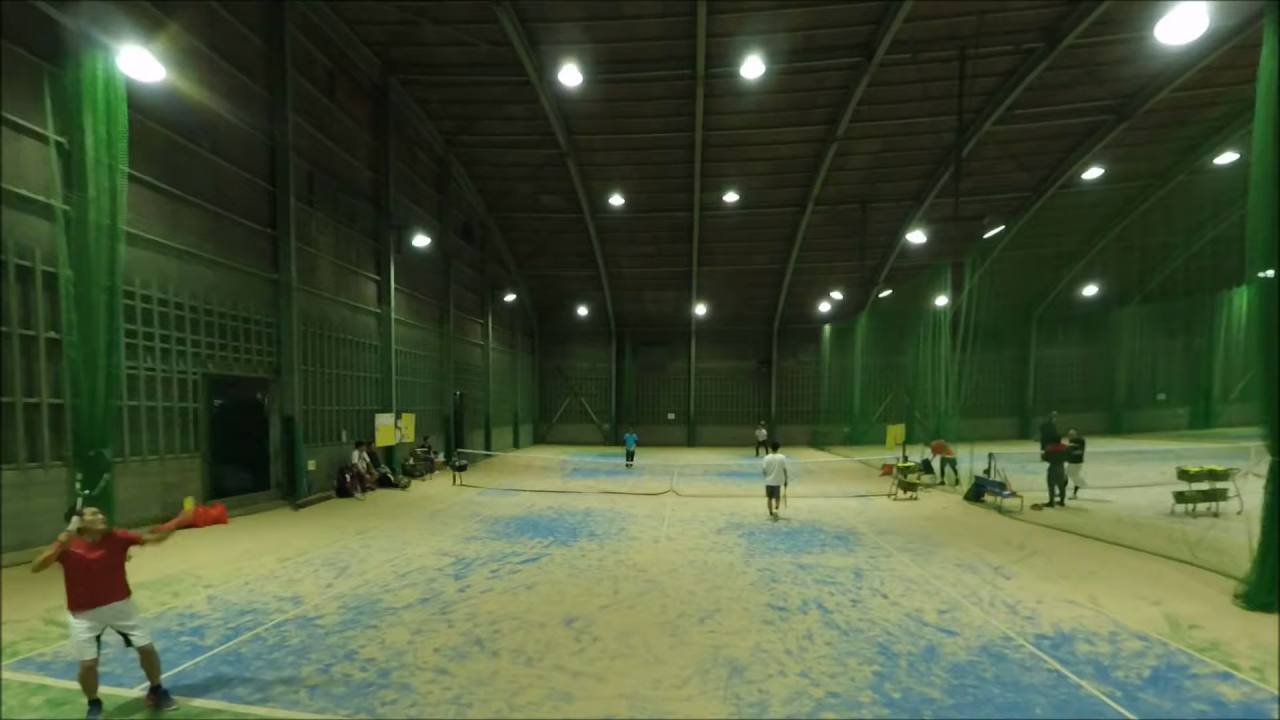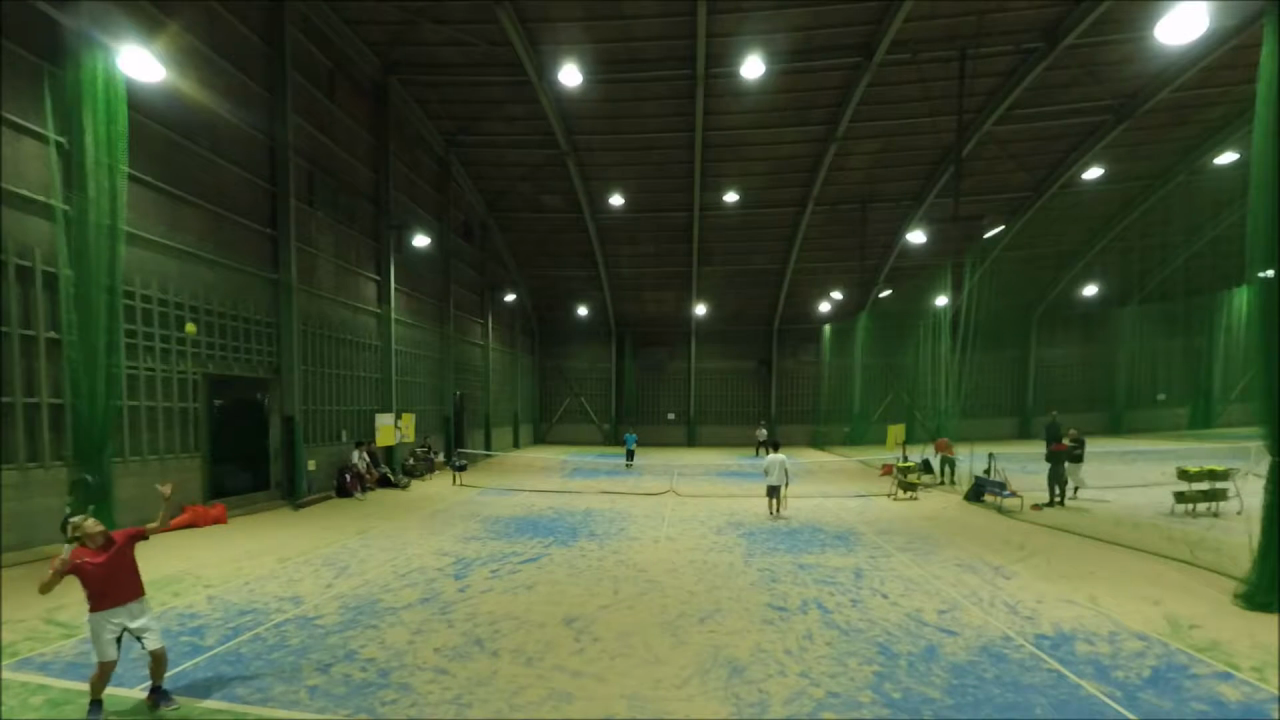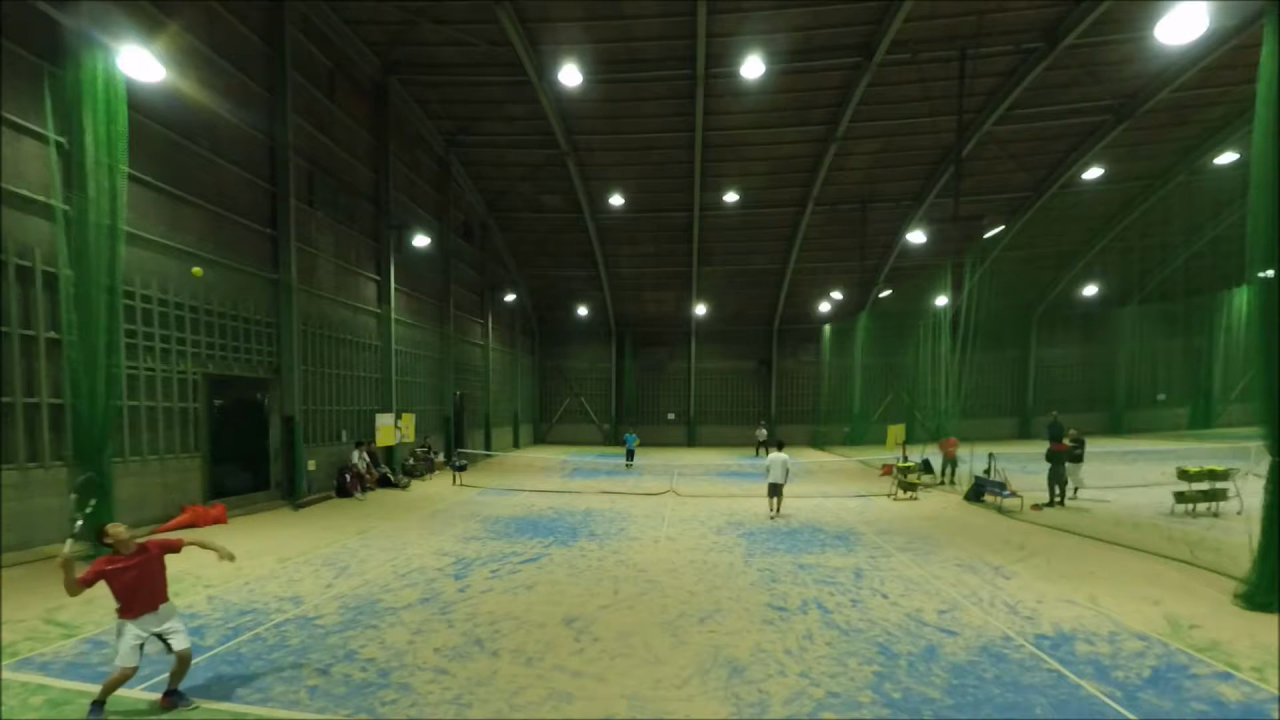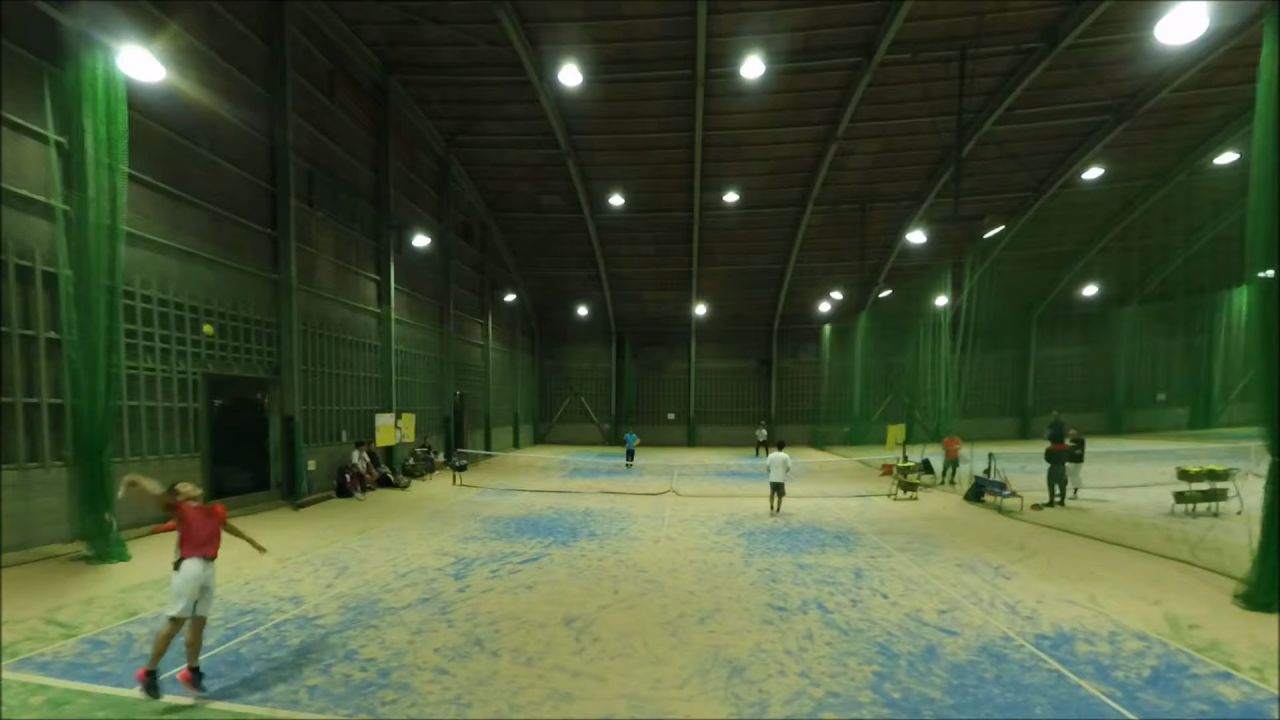
dt=0.3s
person 1, frame 1
left shoulder: (117, 537)
right shoulder: (66, 546)
left elbow: (153, 538)
right elbow: (36, 567)
left wrist: (178, 523)
right wrist: (57, 549)
left hip: (120, 605)
right hip: (84, 615)
left knee: (147, 648)
right knee: (88, 664)
left ankle: (156, 691)
person 1, frame 2
left shoulder: (124, 538)
right shoulder: (74, 559)
left elbow: (160, 524)
right elbow: (44, 589)
left wrist: (166, 500)
right wrist: (57, 569)
left hip: (136, 606)
right hip: (104, 615)
left knee: (158, 651)
right knee: (107, 664)
left ankle: (156, 691)
person 1, frame 3
left shoulder: (155, 547)
right shoulder: (104, 565)
left elbow: (191, 541)
right elbow: (73, 591)
left wrist: (218, 548)
right wrist: (67, 569)
left hip: (163, 613)
right hip: (133, 622)
left knee: (185, 654)
right knee: (126, 671)
left ankle: (171, 694)
right ankle: (98, 703)
person 1, frame 4
left shoulder: (212, 512)
right shoulder: (181, 508)
left elbow: (228, 526)
right elbow: (157, 493)
left wrist: (251, 540)
right wrist: (138, 480)
left hip: (206, 568)
right hip: (190, 567)
left knee: (199, 622)
right knee: (176, 621)
left ankle: (192, 670)
right ankle: (149, 671)
